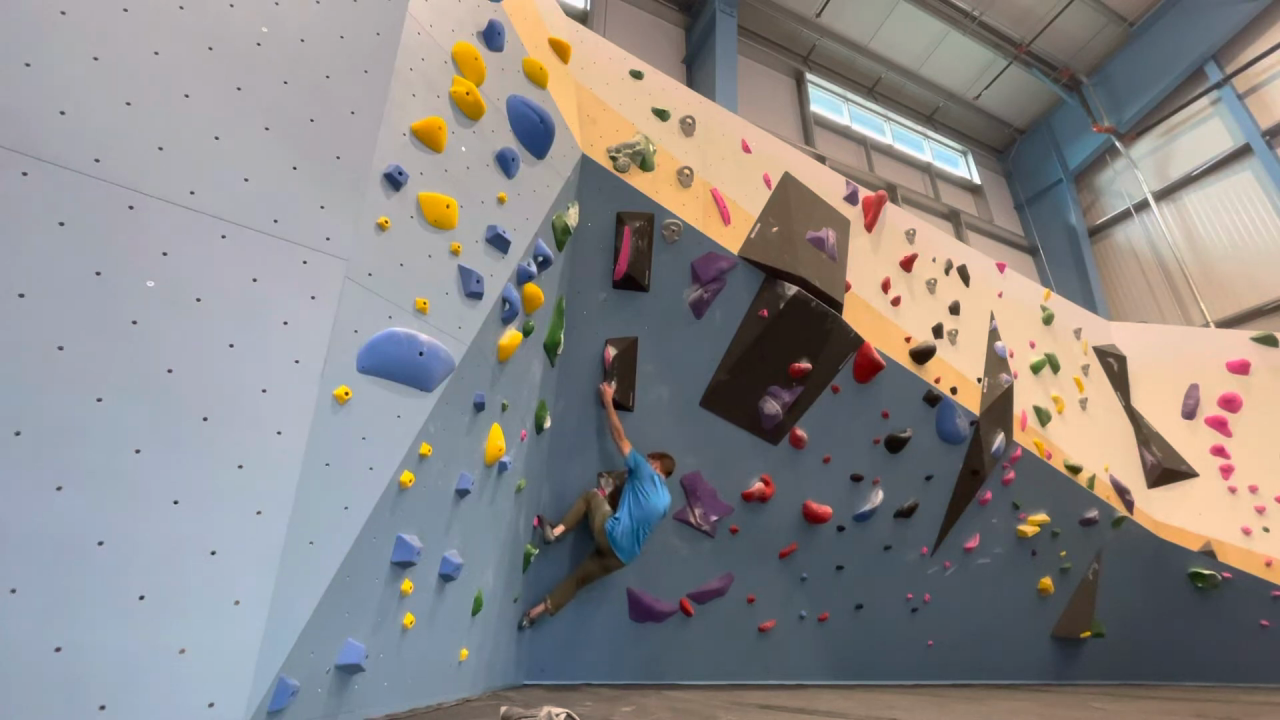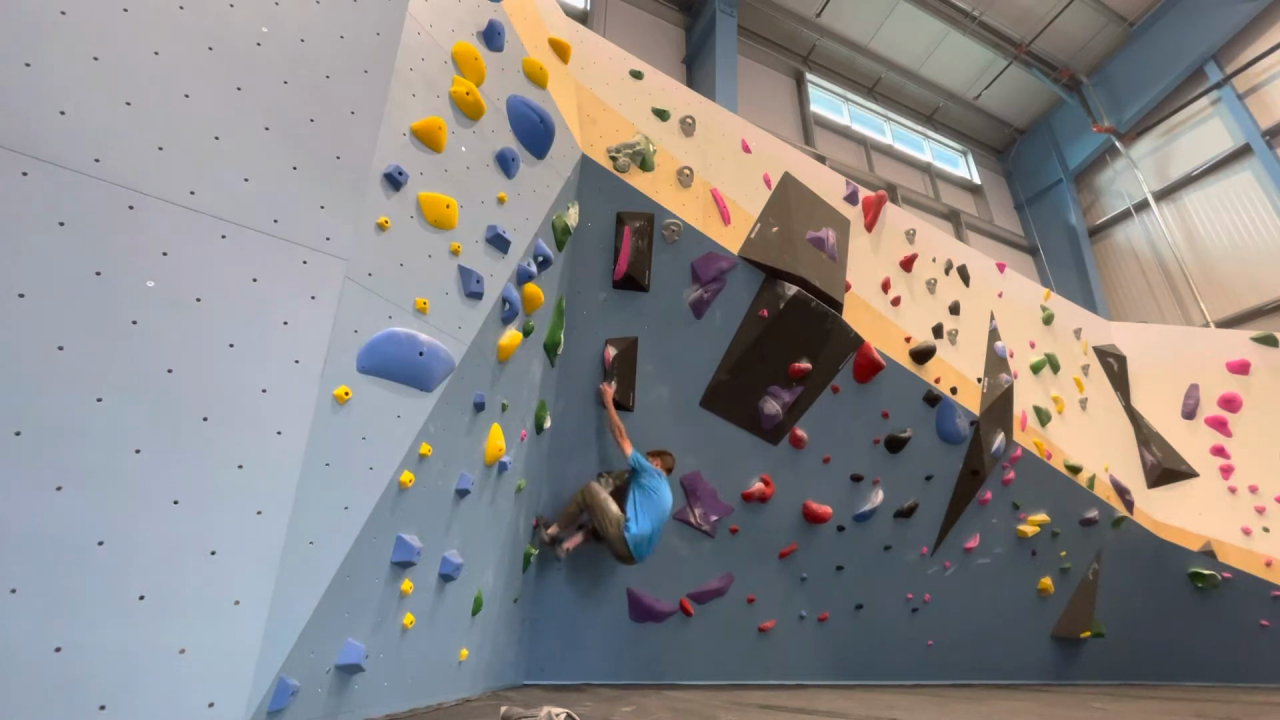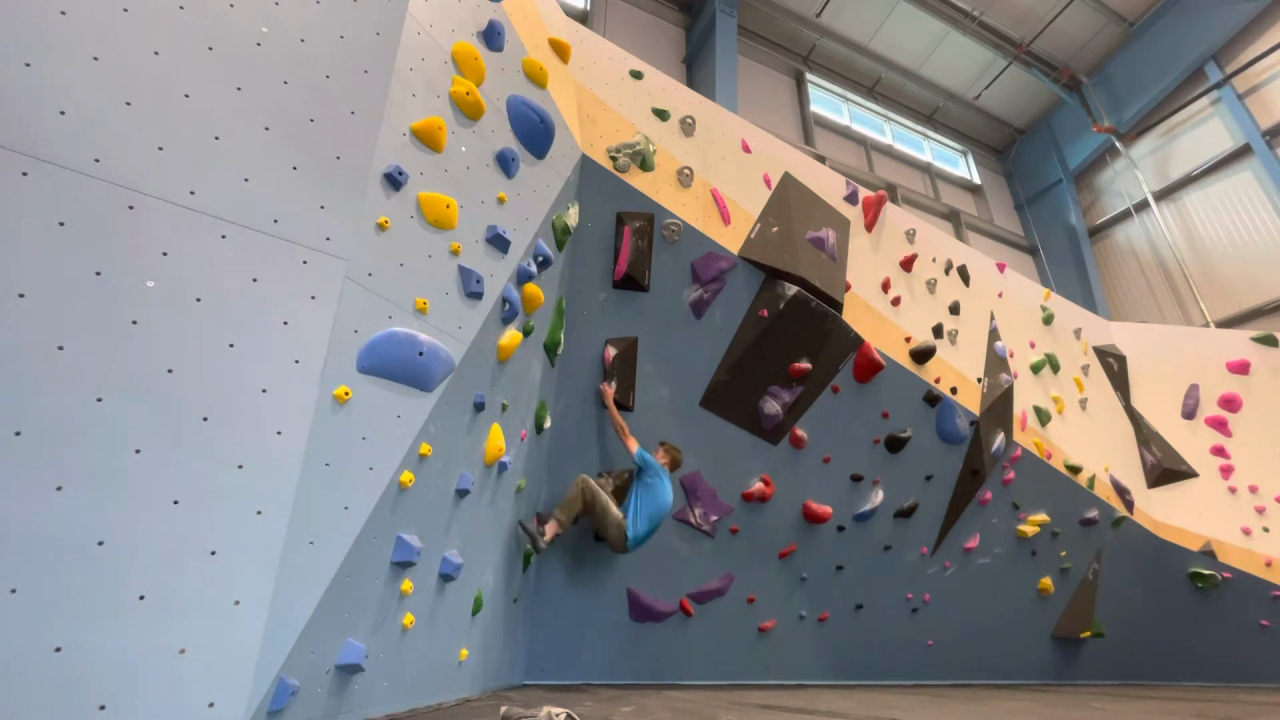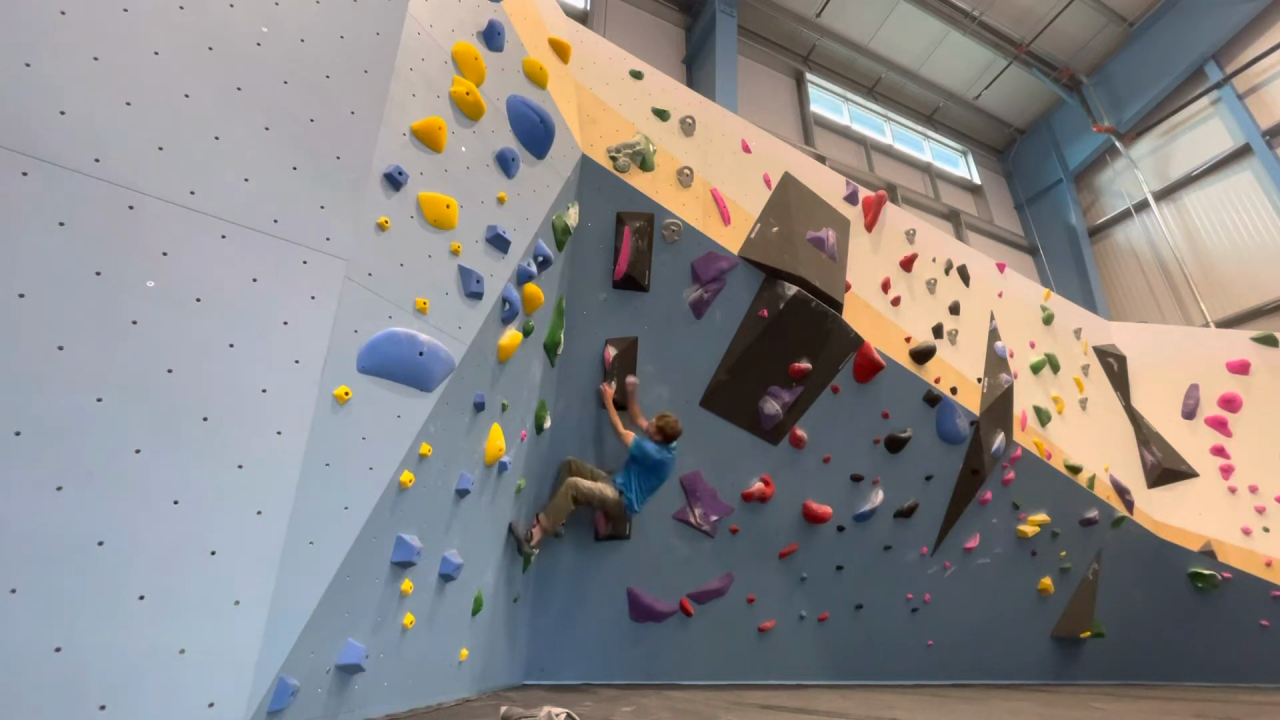
dt=0.5s
person 1, frame 1
left shoulder: (644, 472)
right shoulder: (665, 498)
left elbow: (620, 437)
left wrist: (608, 401)
left hip: (610, 535)
right hip: (624, 556)
left knee: (592, 494)
right knee: (579, 577)
left ankle: (556, 530)
right ankle: (538, 611)
person 1, frame 2
left shoulder: (648, 472)
right shoulder: (665, 493)
left elbow: (621, 437)
left wrist: (608, 401)
left hip: (624, 543)
right hip: (634, 553)
left knee: (592, 489)
right knee: (599, 519)
left ankle: (552, 531)
right ankle: (569, 544)
person 1, frame 3
left shoulder: (654, 468)
right shoulder: (664, 486)
left elbow: (625, 435)
left wrist: (609, 401)
left hip: (621, 534)
right hip: (622, 537)
left knee: (583, 482)
right knee: (590, 487)
left ankle: (544, 536)
right ankle: (554, 528)
person 1, frame 4
left shoulder: (654, 452)
right shoulder: (665, 448)
left elbow: (621, 432)
right elbow: (637, 419)
left wrist: (608, 400)
right wrist: (631, 393)
left hip: (621, 500)
right hip: (616, 486)
left knee: (573, 485)
right knee: (570, 464)
left ankle: (533, 539)
right ankle: (557, 521)
